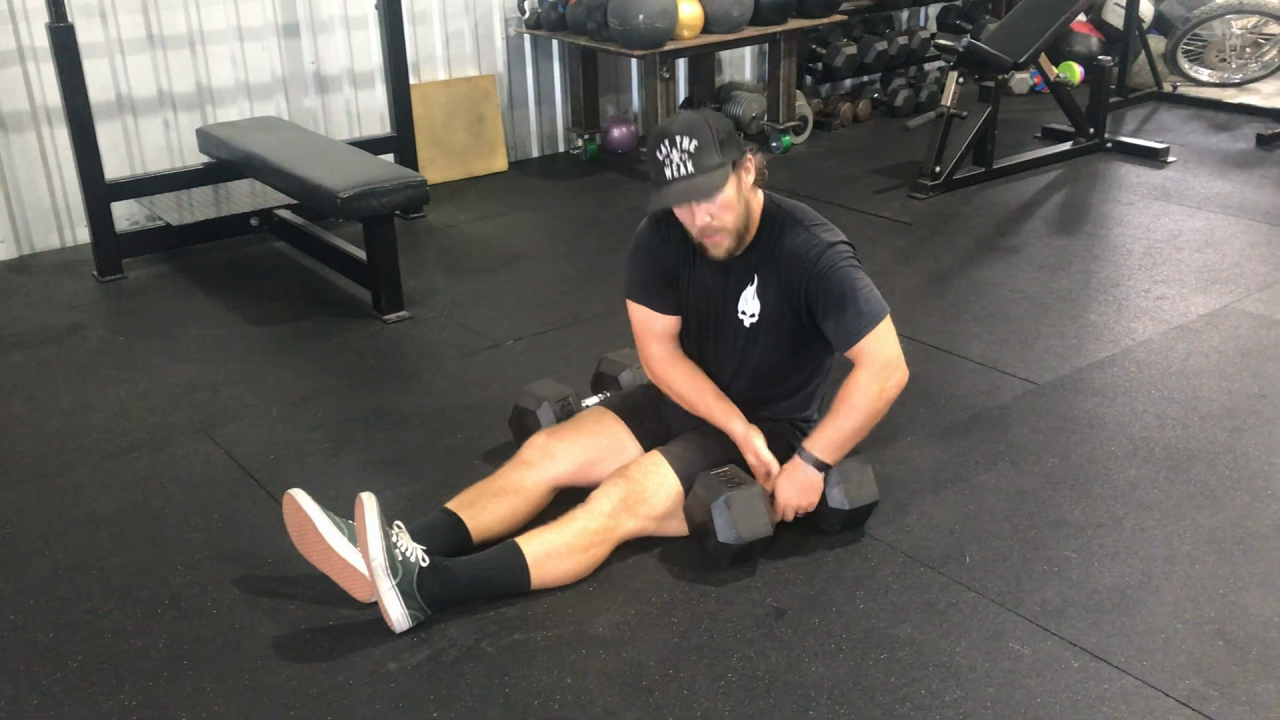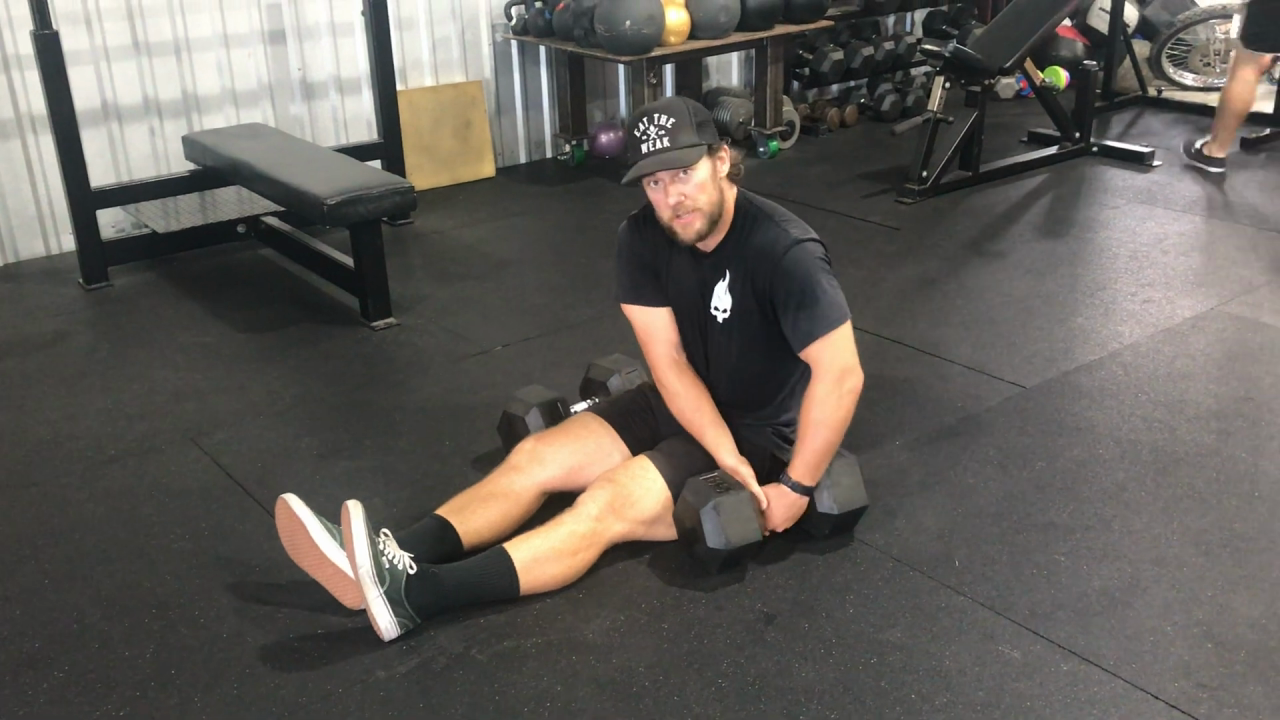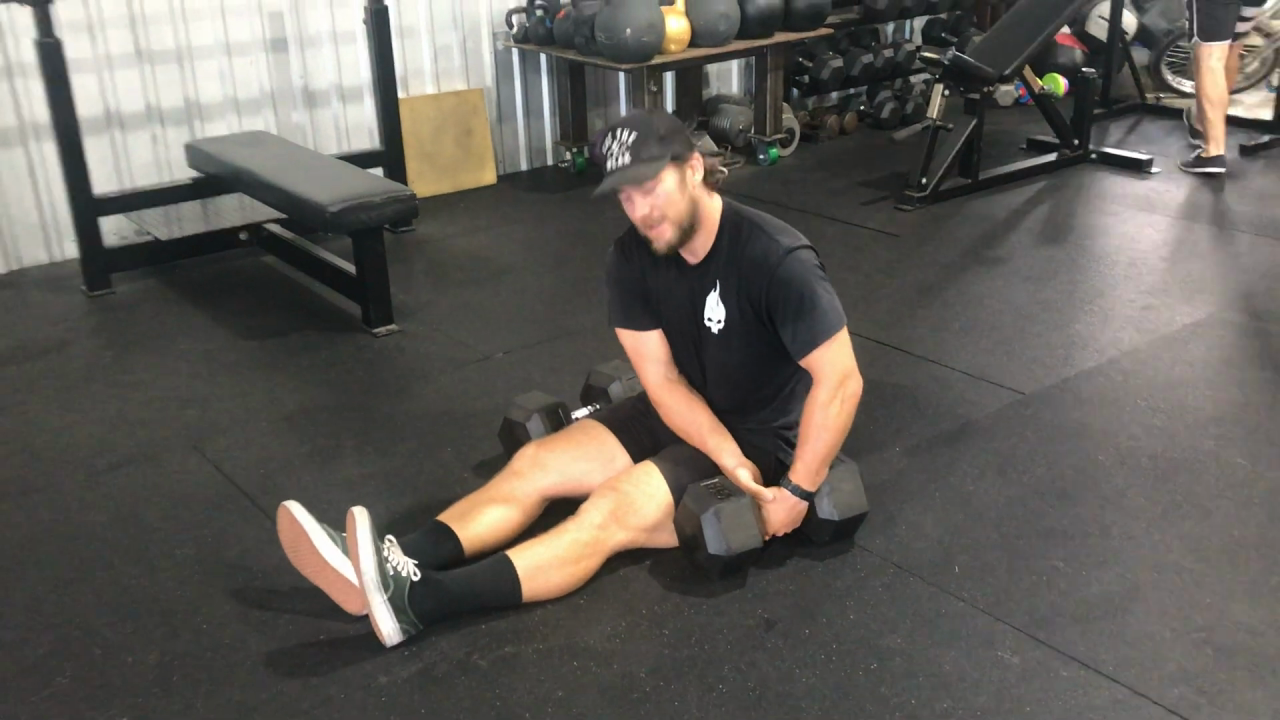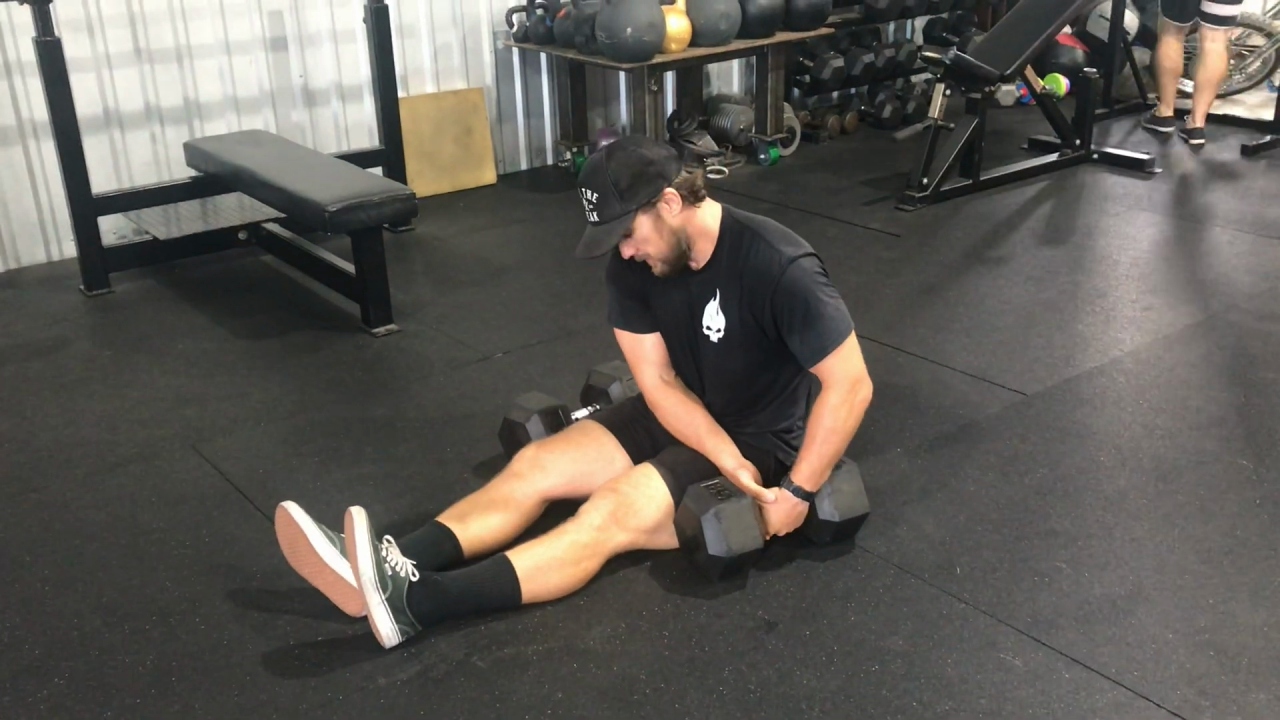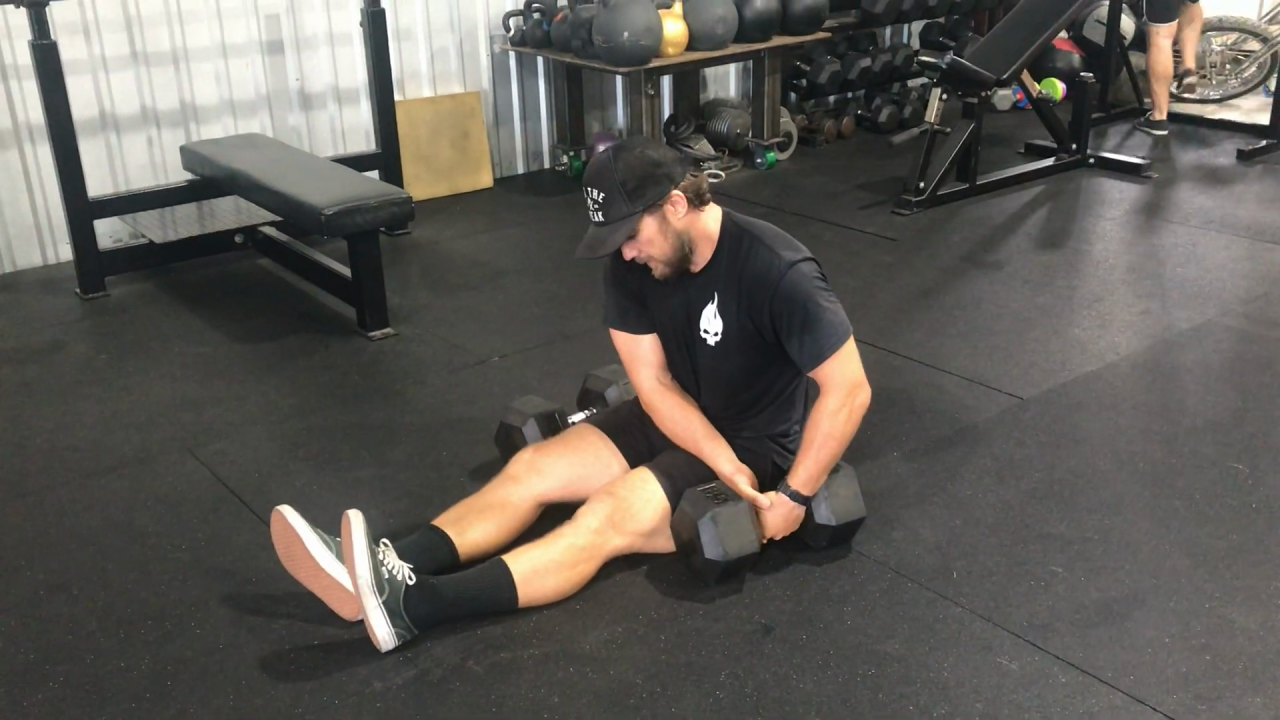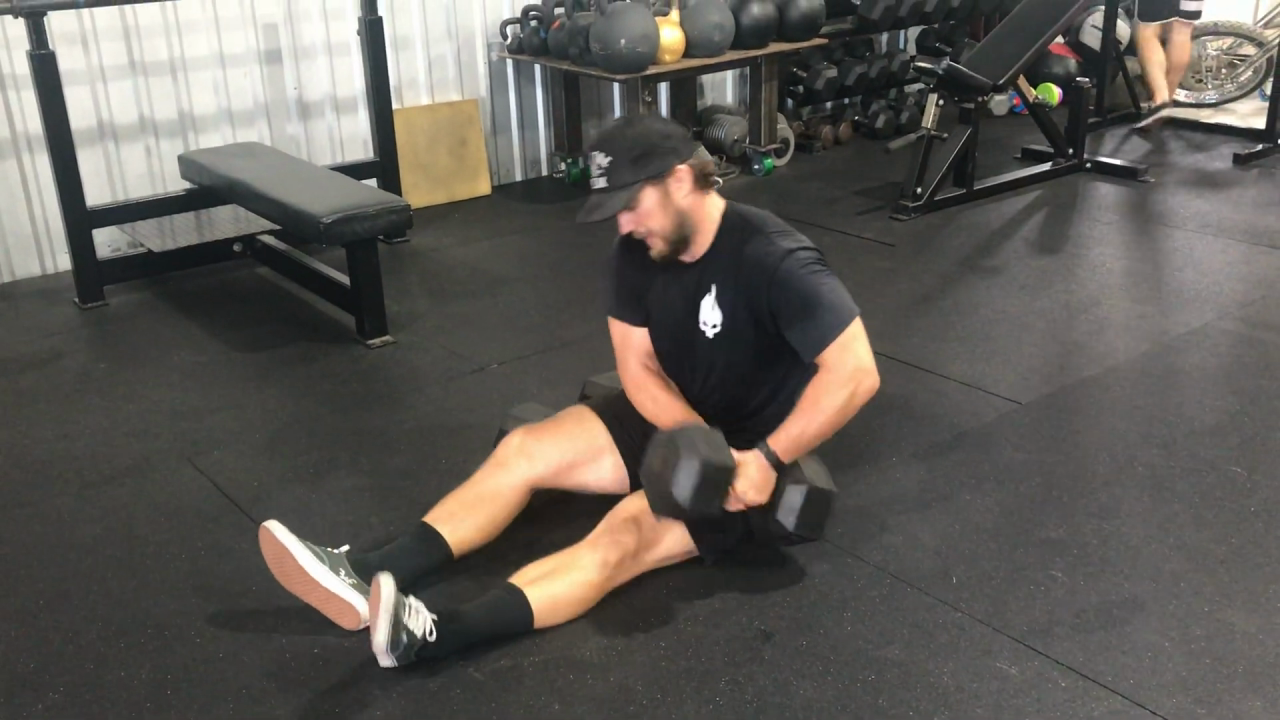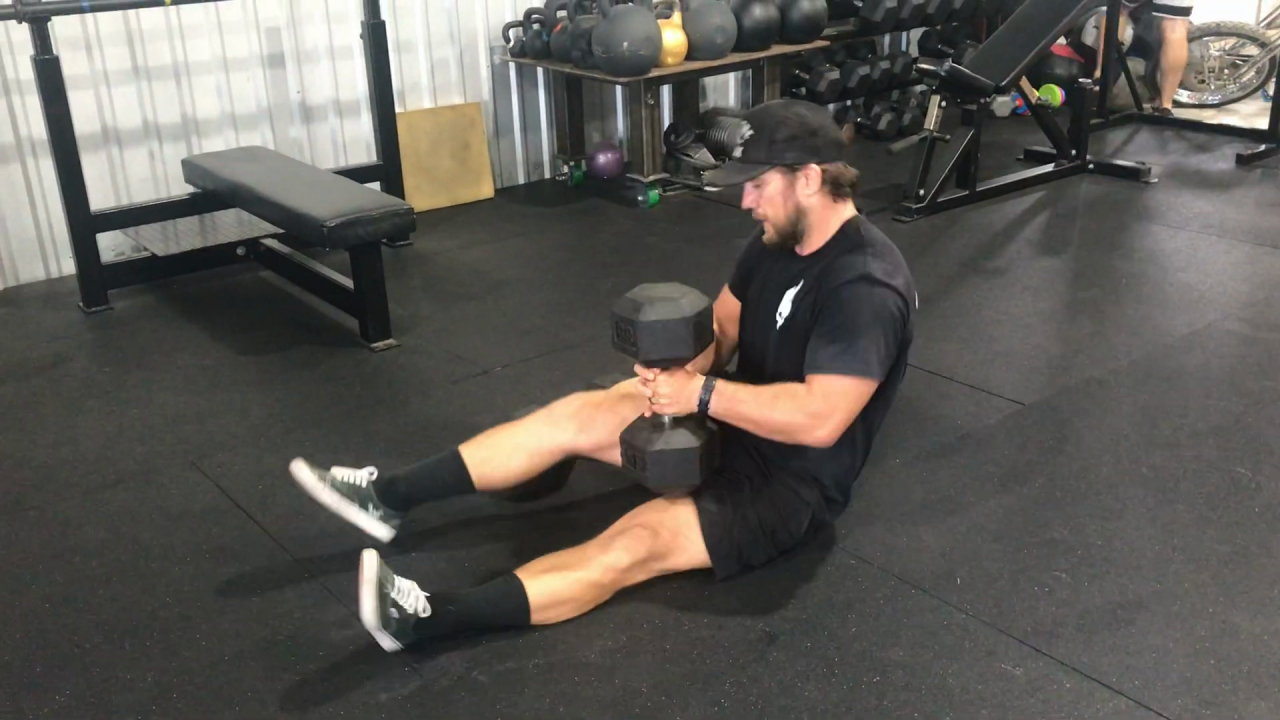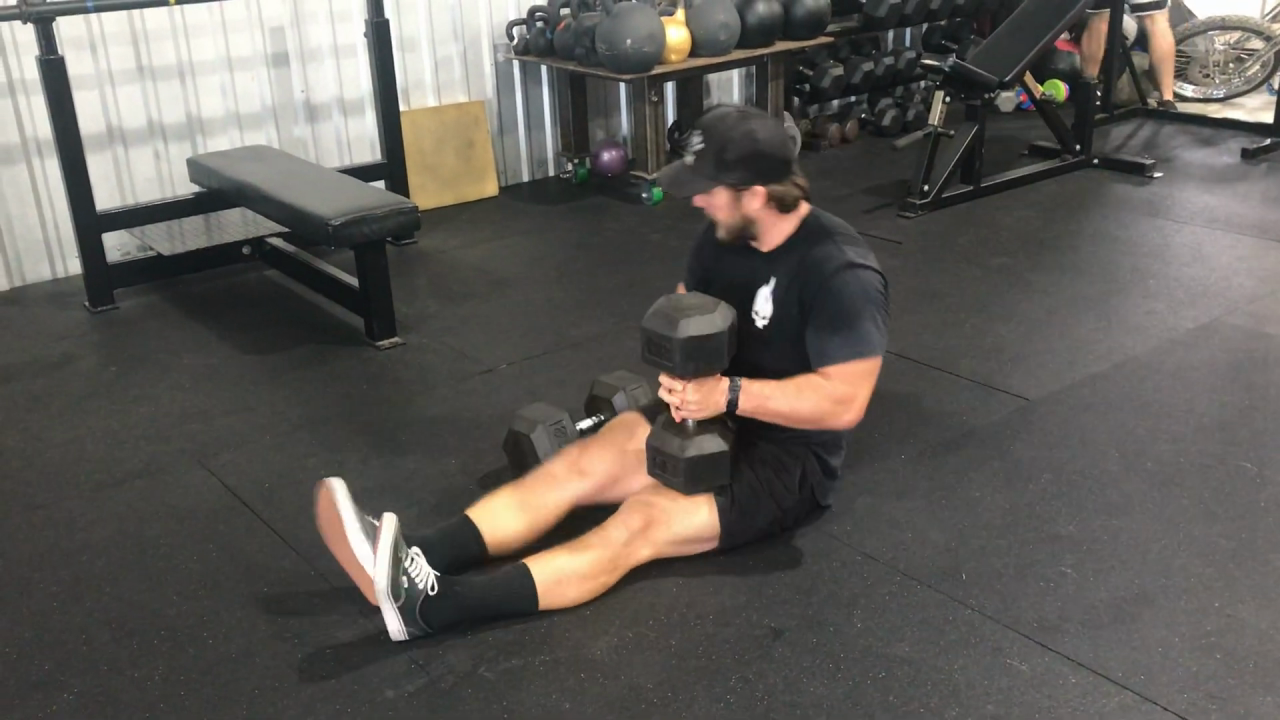
dt=0.5s
person 1, frame 1
left shoulder: (812, 254)
right shoulder: (660, 239)
left elbow: (886, 368)
right elbow: (659, 350)
left wrist: (809, 464)
right wrist: (737, 430)
left hip: (771, 431)
right hip: (687, 401)
left knee: (622, 501)
right knee: (545, 452)
left ankle: (425, 587)
right ankle: (402, 557)
person 1, frame 2
left shoulder: (784, 251)
right shoulder: (641, 239)
left elbow: (839, 376)
right elbow: (669, 363)
left wrist: (795, 488)
right wrist: (726, 459)
left hip: (756, 432)
right hip: (675, 405)
left knee: (609, 504)
right knee: (535, 456)
left ankle: (413, 595)
right ankle: (393, 560)
person 1, frame 3
left shoulder: (777, 259)
right shoulder: (633, 256)
left elbow: (839, 381)
right elbow: (662, 380)
left wrist: (795, 491)
right wrist: (730, 465)
left hip: (760, 439)
right hip: (679, 415)
left knee: (612, 510)
right knee: (536, 463)
left ankle: (415, 601)
right ankle: (392, 568)
person 1, frame 4
left shoulder: (778, 267)
right shoulder: (634, 264)
left elbow: (850, 385)
right elbow: (660, 382)
left wrist: (796, 493)
right wrist: (728, 462)
left hip: (760, 439)
right hip: (681, 416)
left knee: (612, 512)
right knee: (535, 464)
left ankle: (414, 602)
right ankle: (393, 569)
person 1, frame 5
left shoulder: (778, 272)
right shoulder: (632, 267)
left elbow: (848, 390)
right elbow: (656, 385)
left wrist: (793, 497)
right wrist: (726, 468)
left hip: (756, 444)
right hip: (677, 420)
left knee: (609, 516)
right knee: (532, 468)
left ankle: (411, 606)
right ankle: (385, 574)
person 1, frame 6
left shoulder: (775, 260)
right shoulder: (640, 252)
left elbow: (856, 374)
right elbow: (640, 372)
left wrist: (764, 460)
left hip: (751, 448)
right hip: (674, 422)
left knee: (625, 536)
right knee: (525, 449)
left ankle: (427, 634)
right ankle: (370, 579)
person 1, frame 7
left shoulder: (865, 285)
right shoulder: (778, 239)
left elbow: (818, 419)
right elbow: (727, 322)
left wrist: (703, 394)
right wrist: (695, 364)
left hip: (794, 482)
right hip: (735, 424)
left knee: (633, 546)
right knee: (573, 416)
left ankle: (423, 617)
right ankle: (386, 496)
person 1, frame 8
left shoulder: (843, 274)
right shoulder: (727, 235)
left elbow: (842, 403)
left wrist: (730, 394)
right wrist: (687, 373)
left hip: (787, 458)
right hip: (716, 414)
left knee: (639, 525)
right knee: (572, 472)
left ankle: (432, 605)
right ankle: (414, 556)
